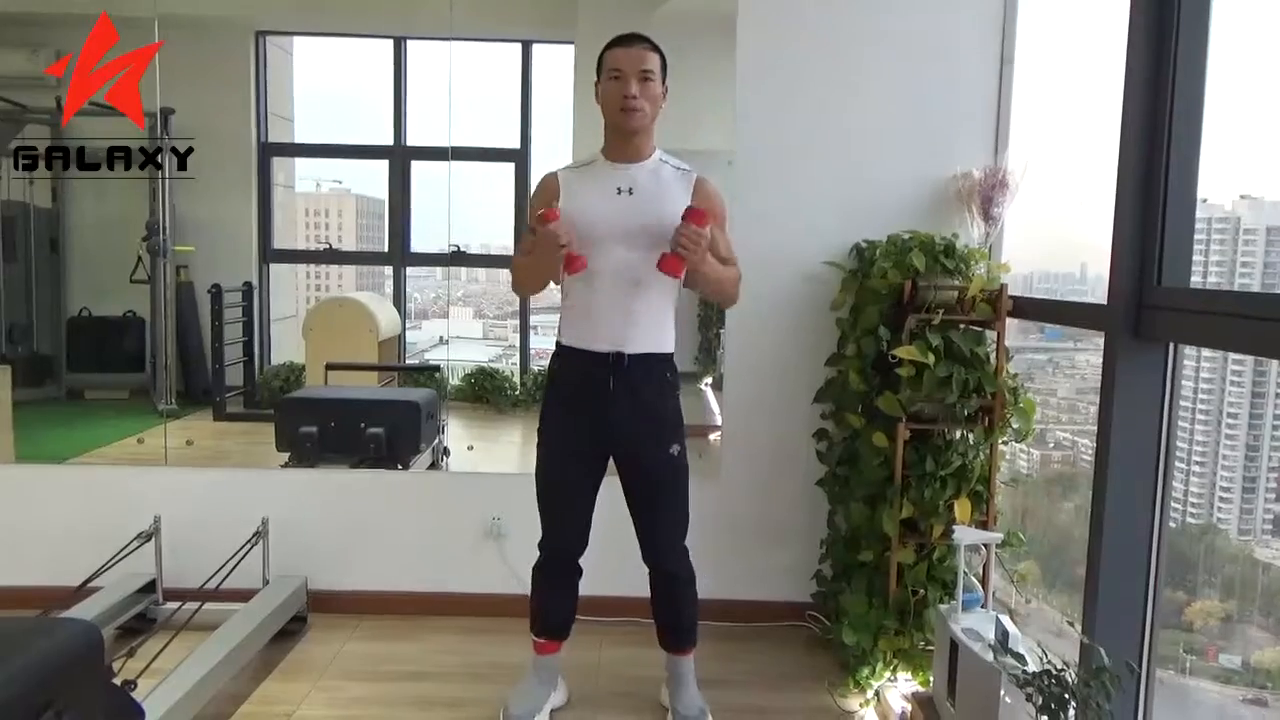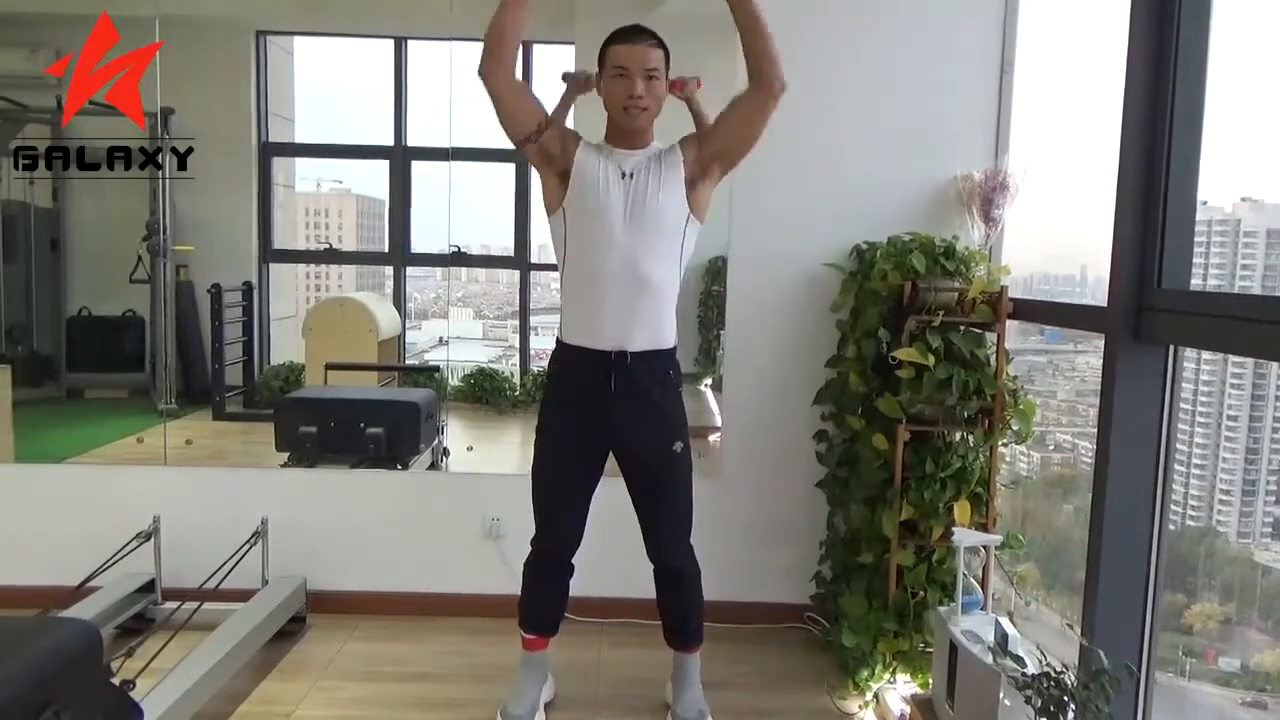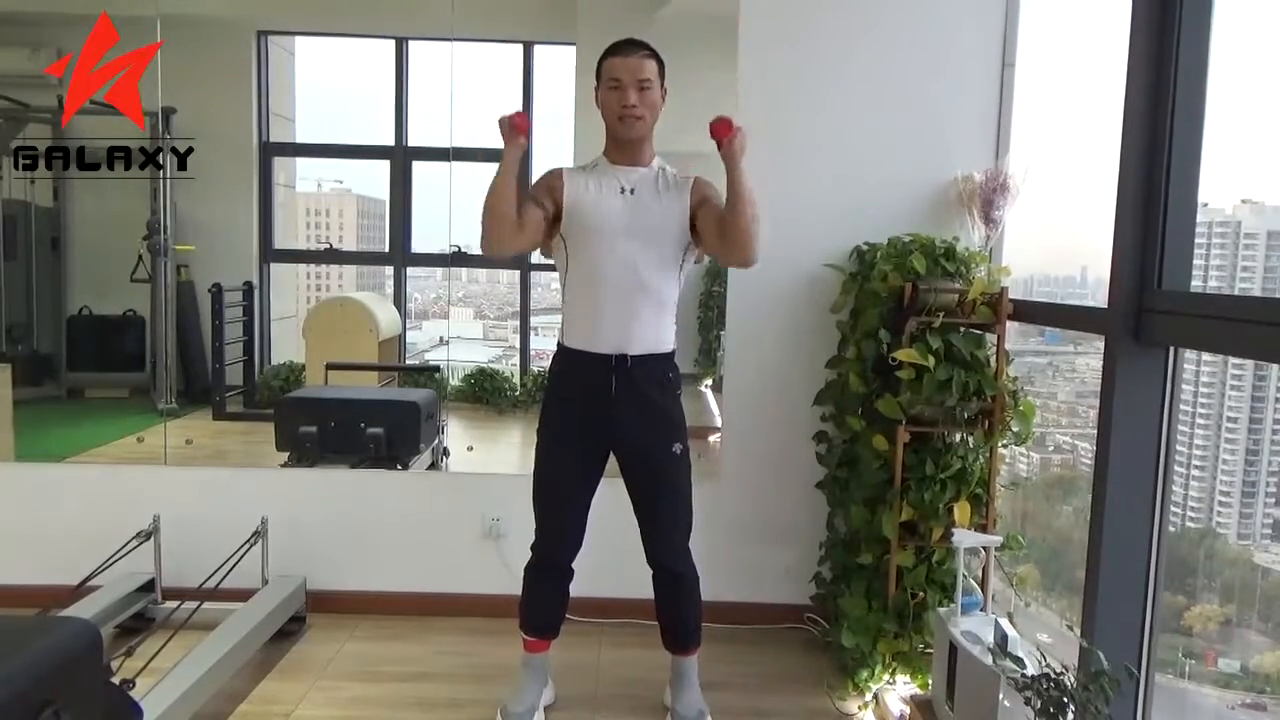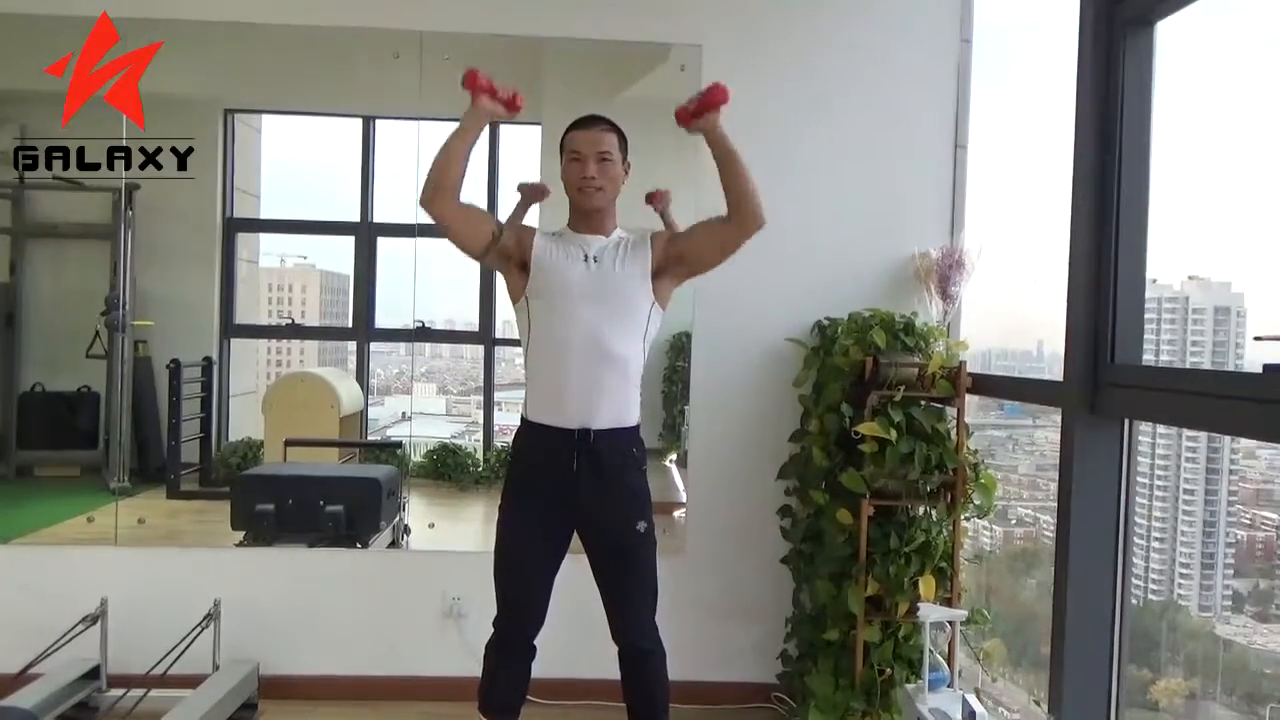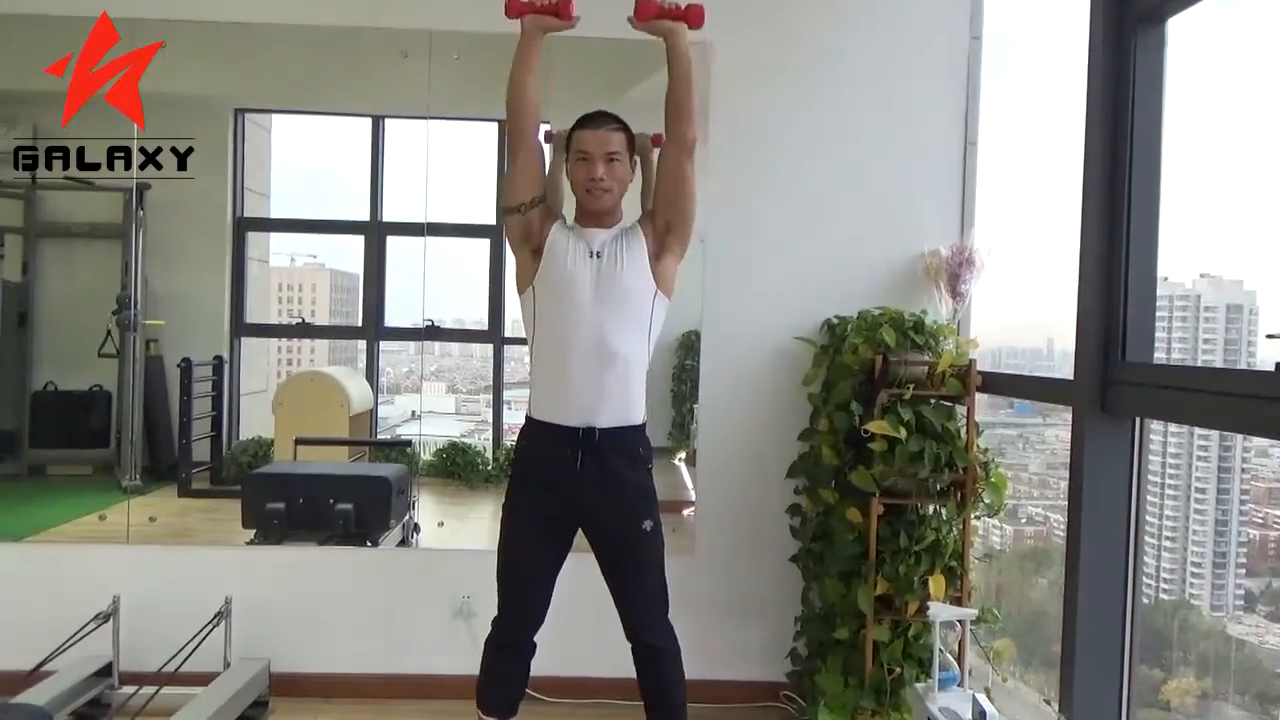
dt=1s
person 1, frame 1
left shoulder: (694, 190)
right shoulder: (559, 188)
left elbow: (730, 292)
right elbow: (523, 285)
left wrist: (701, 258)
right wrist: (542, 252)
left hip: (650, 382)
right hip: (575, 378)
left knee: (666, 547)
right knee: (560, 542)
person 1, frame 2
left shoulder: (691, 163)
right shoulder: (565, 159)
left elbow: (767, 88)
right elbow: (497, 74)
left hip: (652, 377)
right hip: (575, 374)
left knee: (671, 544)
right knee: (553, 539)
person 1, frame 3
left shoulder: (689, 191)
right shoulder: (564, 186)
left elbow: (743, 252)
right elbow: (498, 243)
left wrist: (734, 164)
right wrist: (511, 157)
left hip: (652, 382)
right hip: (576, 379)
left knee: (670, 548)
right knee: (553, 542)
person 1, frame 4
left shoulder: (655, 251)
right shoulder: (528, 247)
left elbow: (747, 219)
right elbow: (438, 201)
left wrist: (714, 134)
right wrist: (476, 119)
left hip: (617, 455)
right hip: (540, 452)
left knee: (636, 628)
right knee: (515, 625)
person 1, frame 5
left shoulder: (656, 246)
right shoulder: (539, 239)
left elbow: (683, 141)
right elbow: (521, 133)
left hip: (622, 455)
right hip: (543, 453)
left knee: (649, 627)
right knee: (514, 625)
